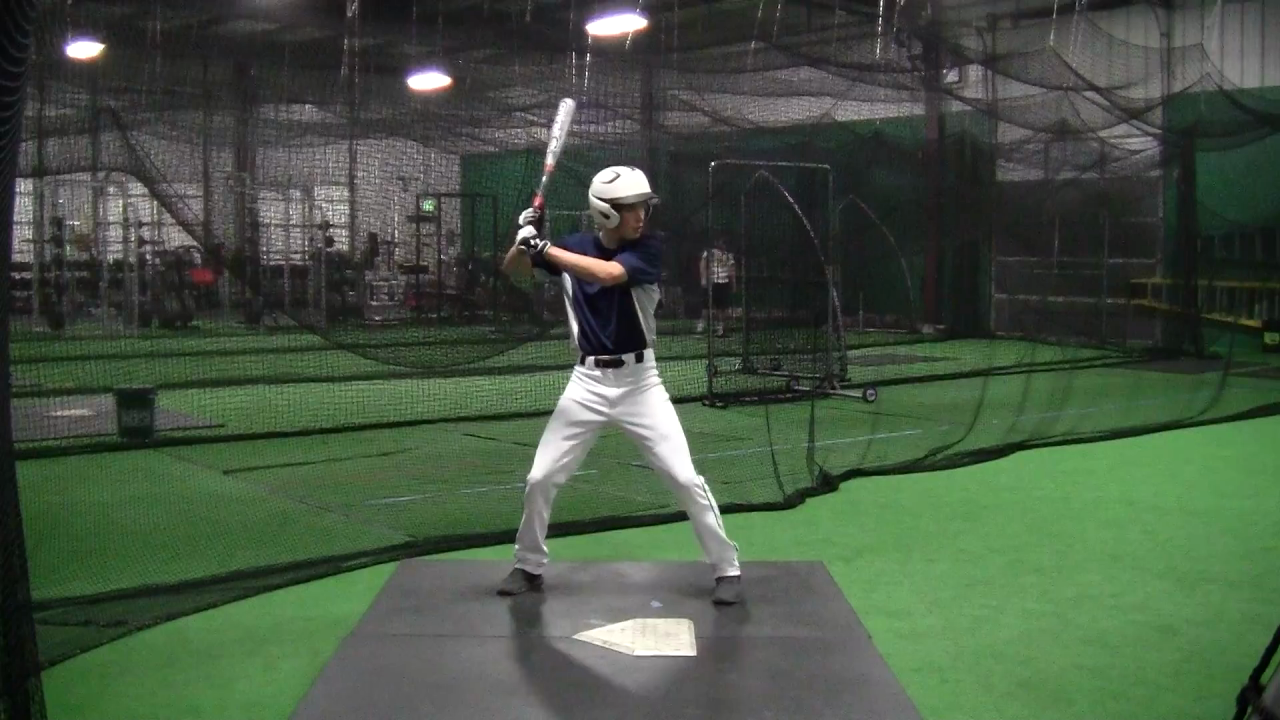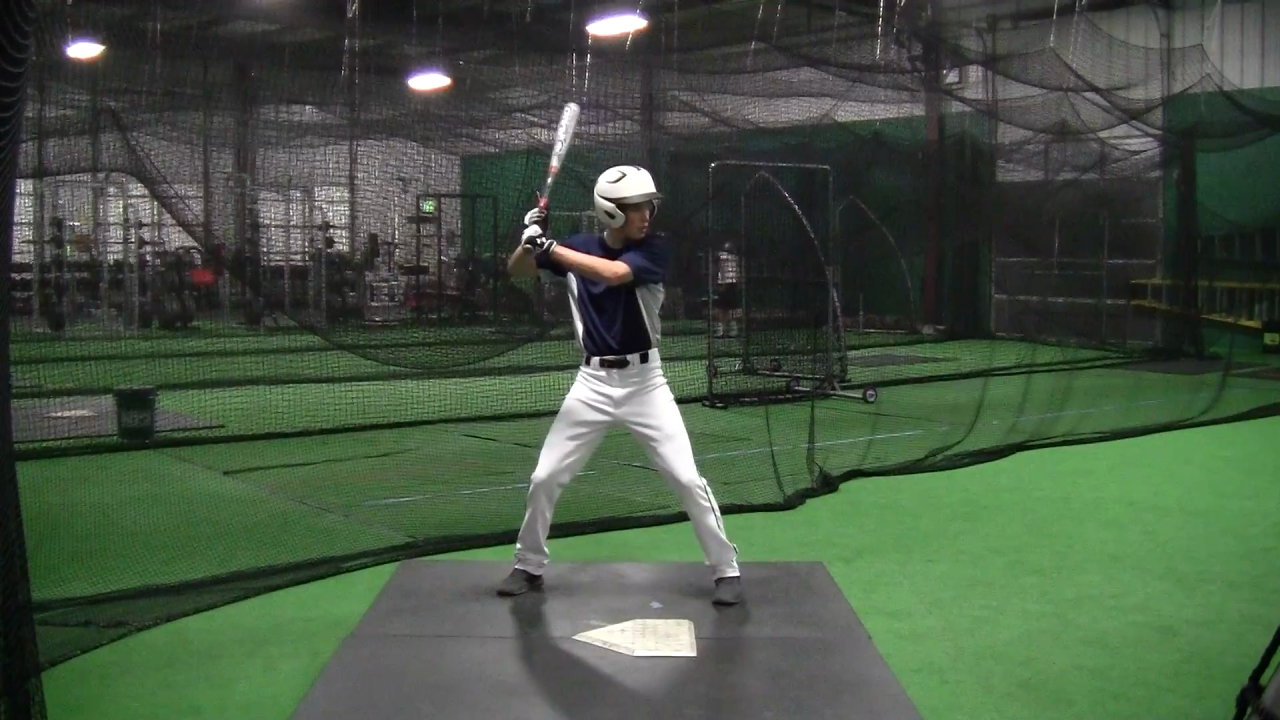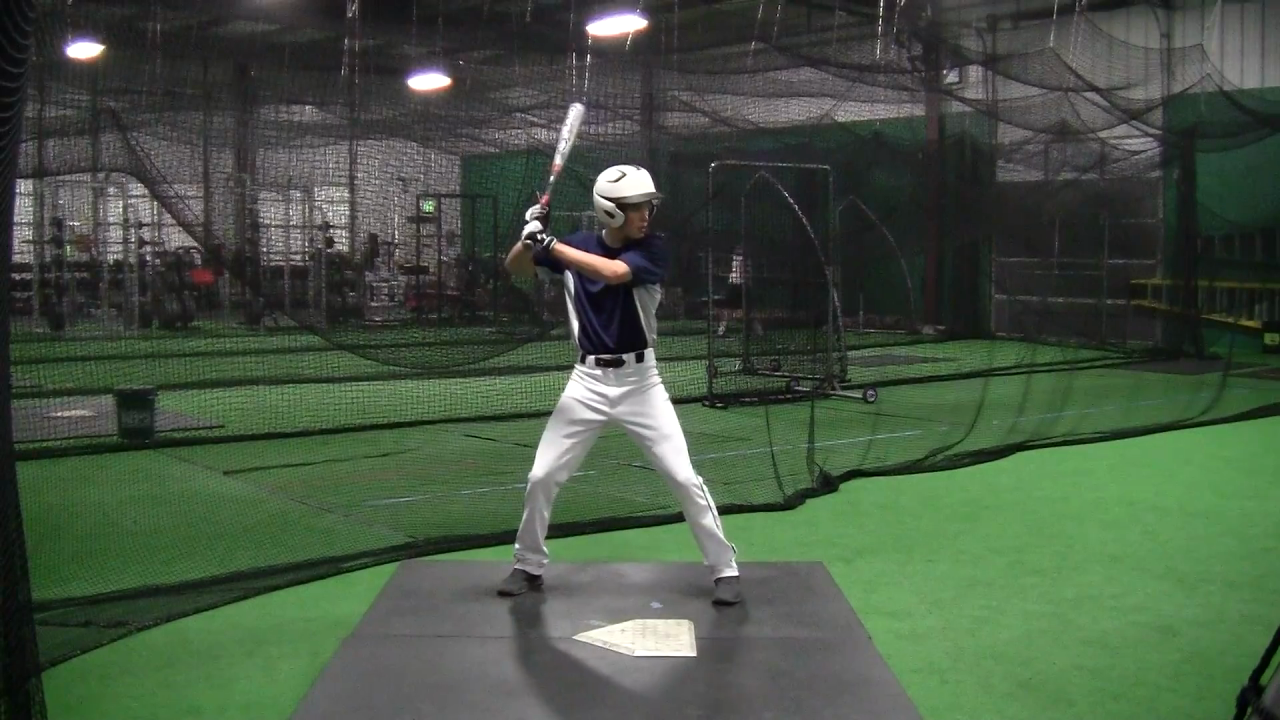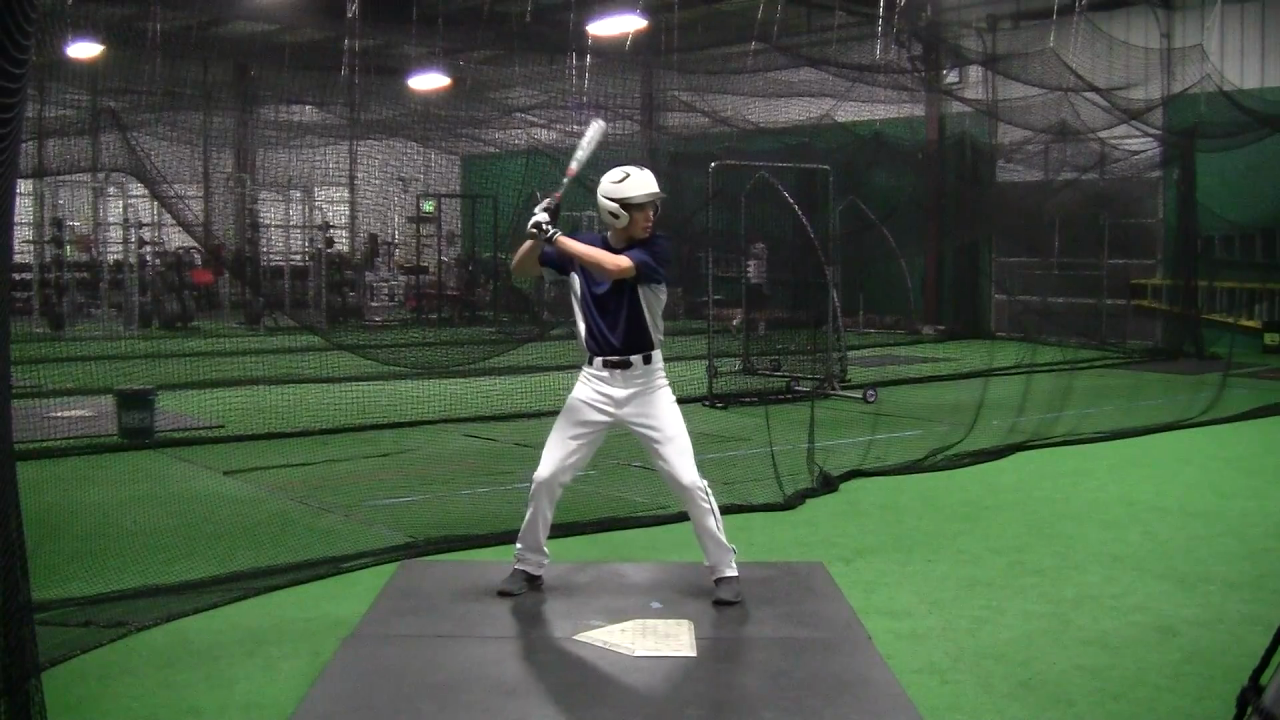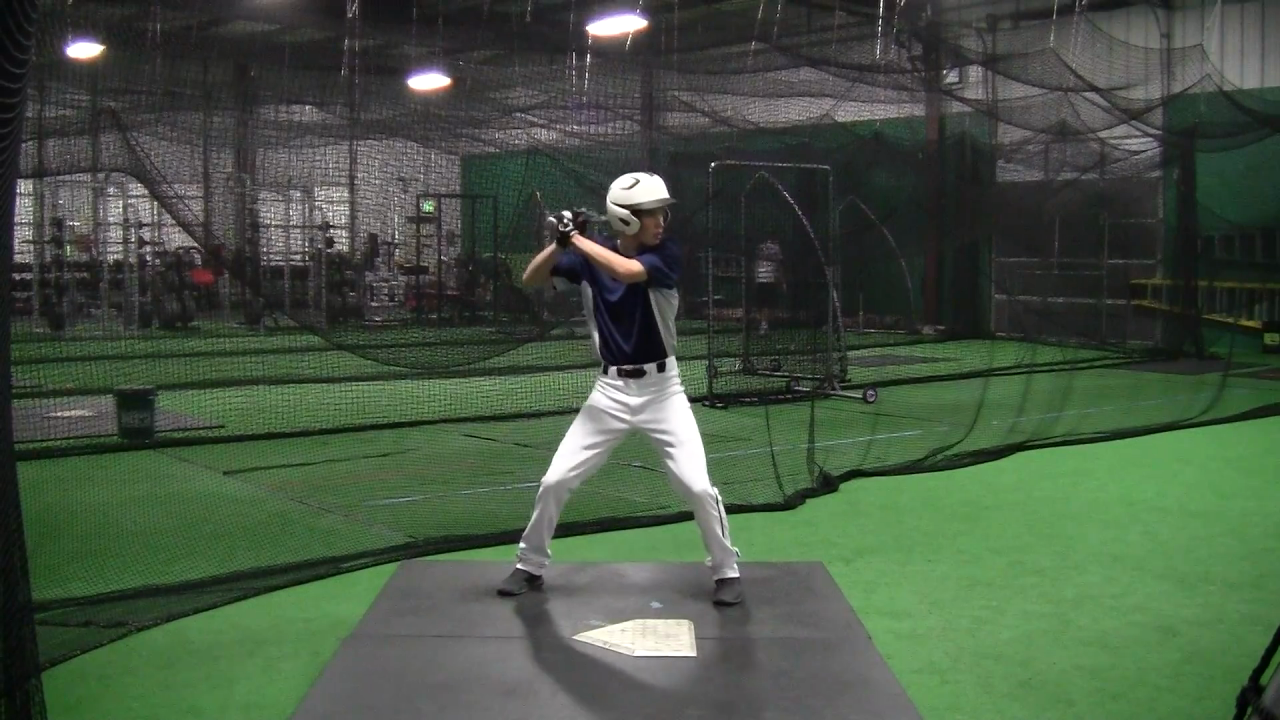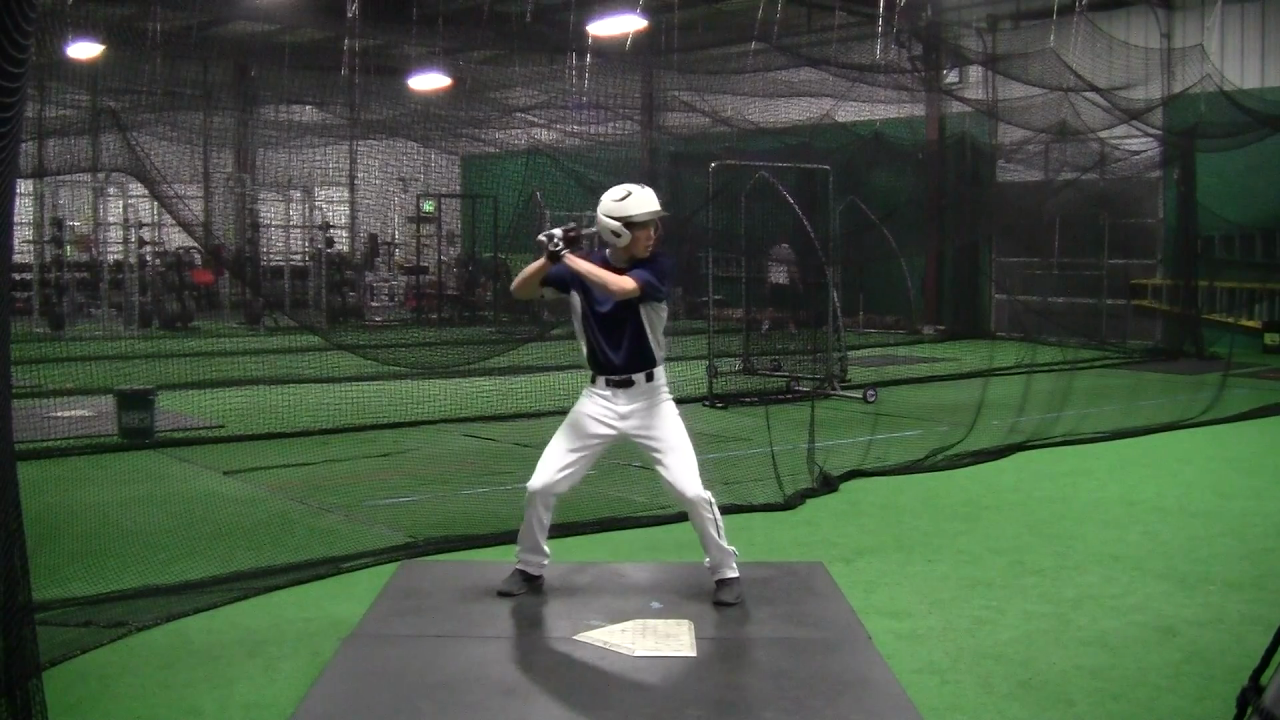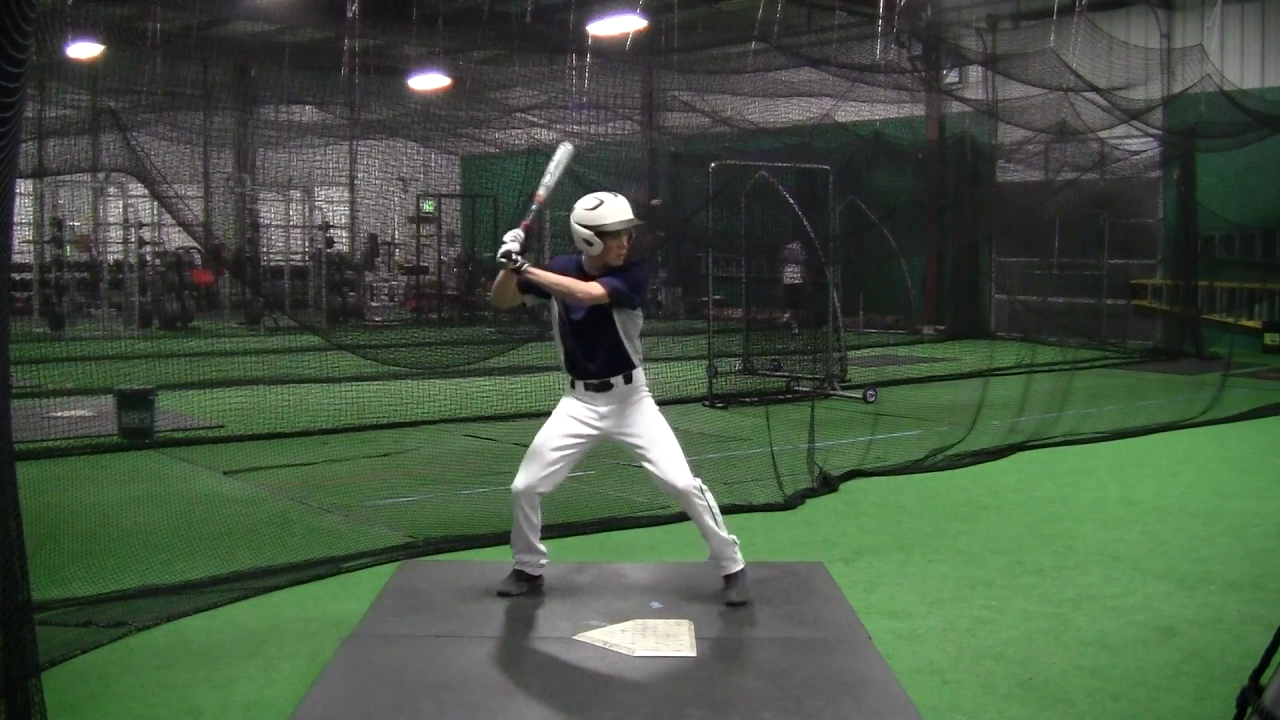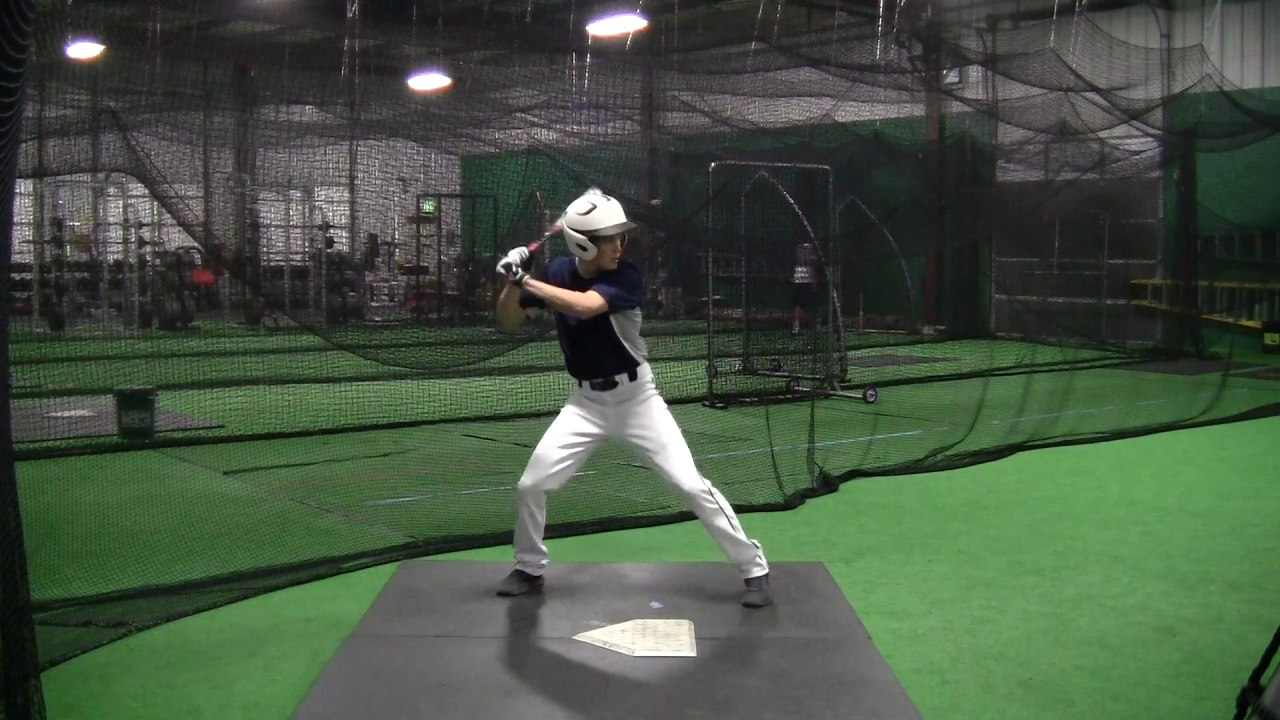
dt=0.2s
person 1, frame 1
left shoulder: (648, 248)
right shoulder: (575, 245)
left elbow: (607, 274)
right elbow: (511, 270)
left wrist: (543, 247)
right wrist: (524, 237)
left hip: (639, 380)
right hip: (587, 381)
left knee: (685, 478)
right knee: (540, 478)
left ankle: (726, 568)
right ankle: (529, 566)
person 1, frame 2
left shoulder: (654, 248)
right shoulder: (580, 245)
left elbow: (613, 273)
right elbow: (517, 270)
left wrist: (548, 245)
right wrist: (529, 238)
left hip: (644, 381)
right hip: (592, 381)
left knee: (687, 479)
right knee: (545, 477)
left ankle: (726, 569)
right ankle: (529, 565)
person 1, frame 3
left shoulder: (653, 248)
right shoulder: (578, 244)
left elbow: (613, 272)
right elbow: (514, 268)
left wrist: (549, 242)
right wrist: (530, 234)
left hip: (640, 380)
right hip: (588, 380)
left knee: (683, 478)
right knee: (542, 476)
left ankle: (724, 568)
right ankle: (528, 565)
person 1, frame 4
left shoulder: (657, 248)
right shoulder: (582, 244)
left elbow: (616, 266)
right elbow: (520, 269)
left wrist: (555, 235)
right wrist: (538, 232)
left hip: (647, 381)
right hip: (595, 382)
left knee: (688, 481)
right knee: (547, 477)
left ankle: (724, 569)
right ankle: (528, 565)
person 1, frame 5
left shoulder: (667, 254)
right shoulder: (589, 255)
left elbow: (626, 270)
right elbow: (531, 281)
left wrist: (573, 238)
right wrist: (560, 242)
left hip: (661, 389)
right hip: (610, 390)
left knee: (698, 487)
right knee: (556, 481)
left ankle: (726, 571)
right ankle: (530, 565)
person 1, frame 6
left shoulder: (657, 267)
right shoulder: (583, 264)
left elbow: (623, 288)
right elbow: (519, 290)
left wrist: (565, 257)
right wrist: (549, 257)
left hip: (650, 397)
right hip: (599, 397)
left knee: (692, 492)
right knee: (541, 486)
left ankle: (725, 571)
right ankle: (530, 566)
person 1, frame 7
left shoulder: (631, 275)
right shoulder: (560, 267)
left elbow: (588, 294)
right elbow: (501, 301)
left wrist: (527, 268)
right wrist: (510, 264)
left hip: (629, 398)
right hip: (579, 401)
left knee: (684, 483)
right knee: (525, 487)
left ankle: (731, 566)
right ankle: (528, 567)
person 1, frame 8
left shoulder: (628, 277)
right shoulder: (556, 272)
left elbow: (586, 305)
right elbow: (507, 321)
left wrist: (527, 280)
right wrist: (512, 281)
left hip: (635, 396)
right hip: (585, 400)
left knee: (691, 484)
right knee: (530, 484)
left ankle: (754, 569)
right ankle: (529, 567)
